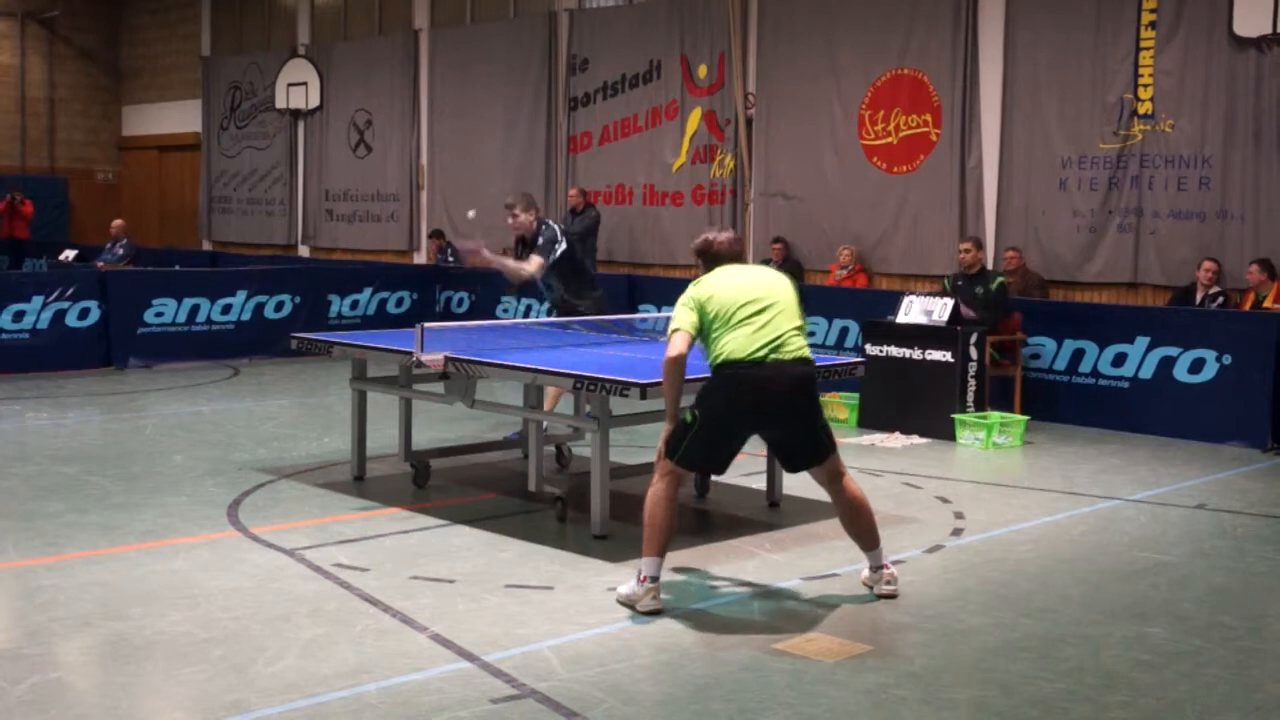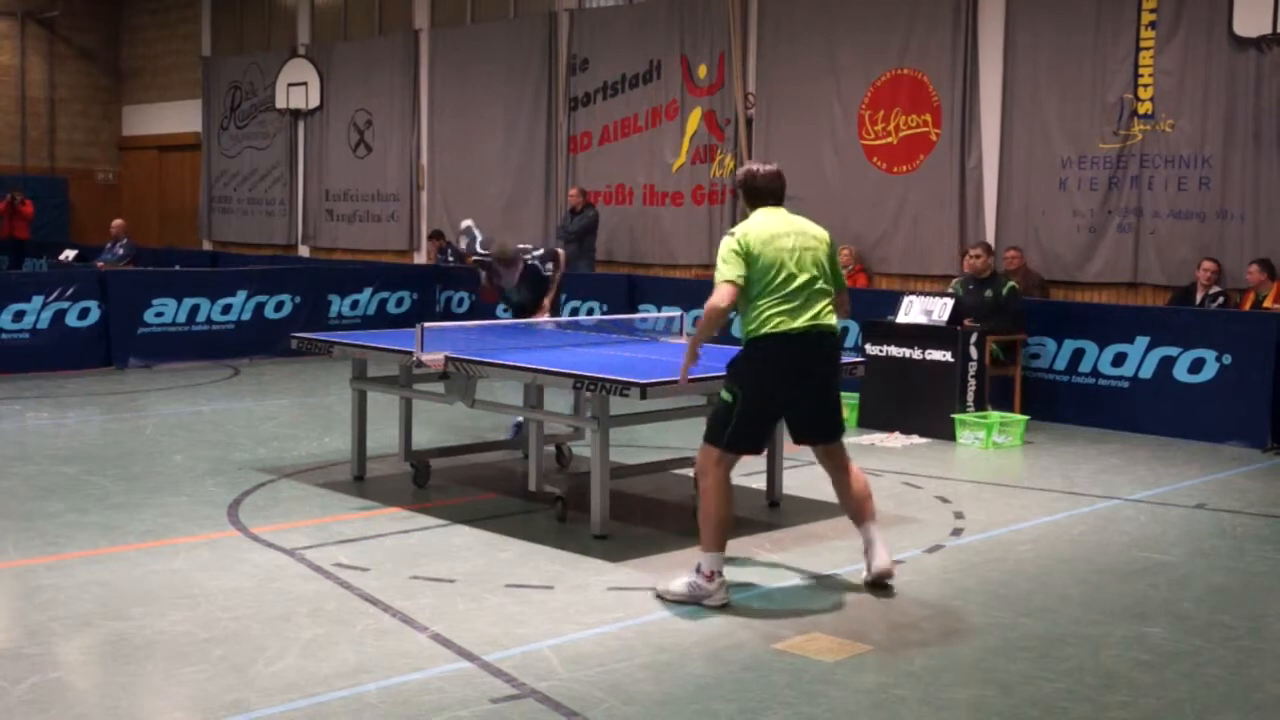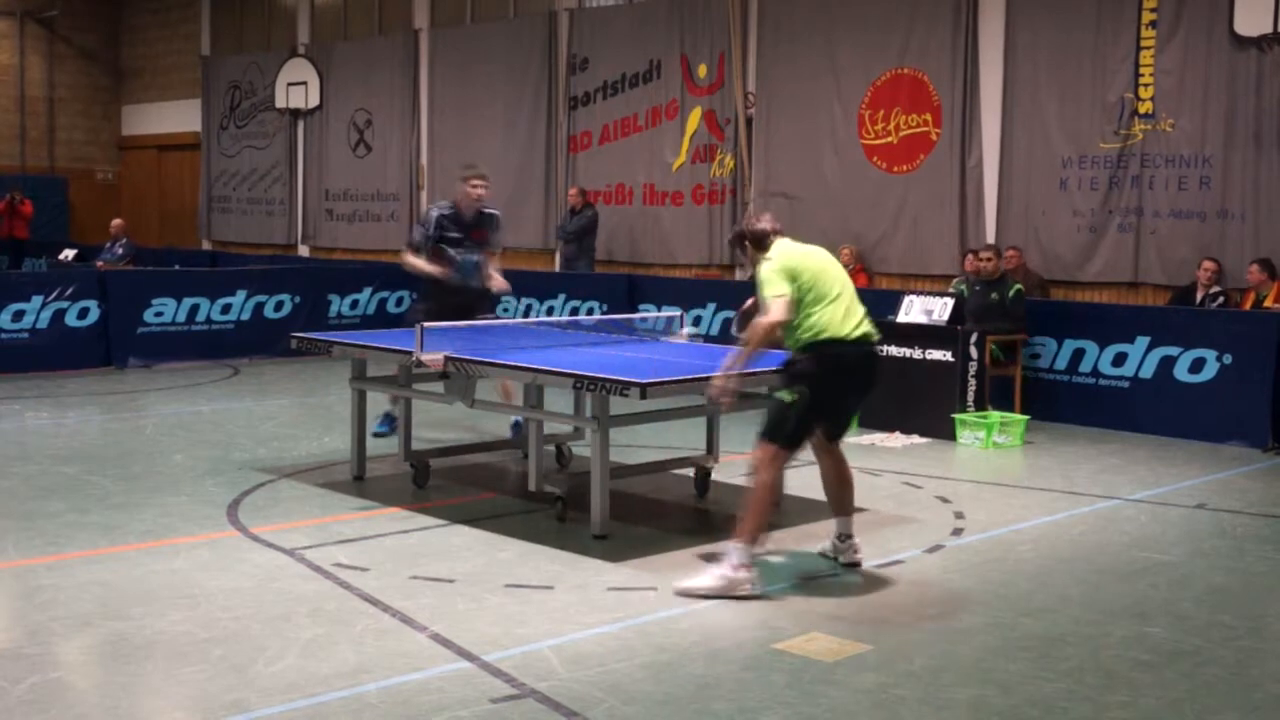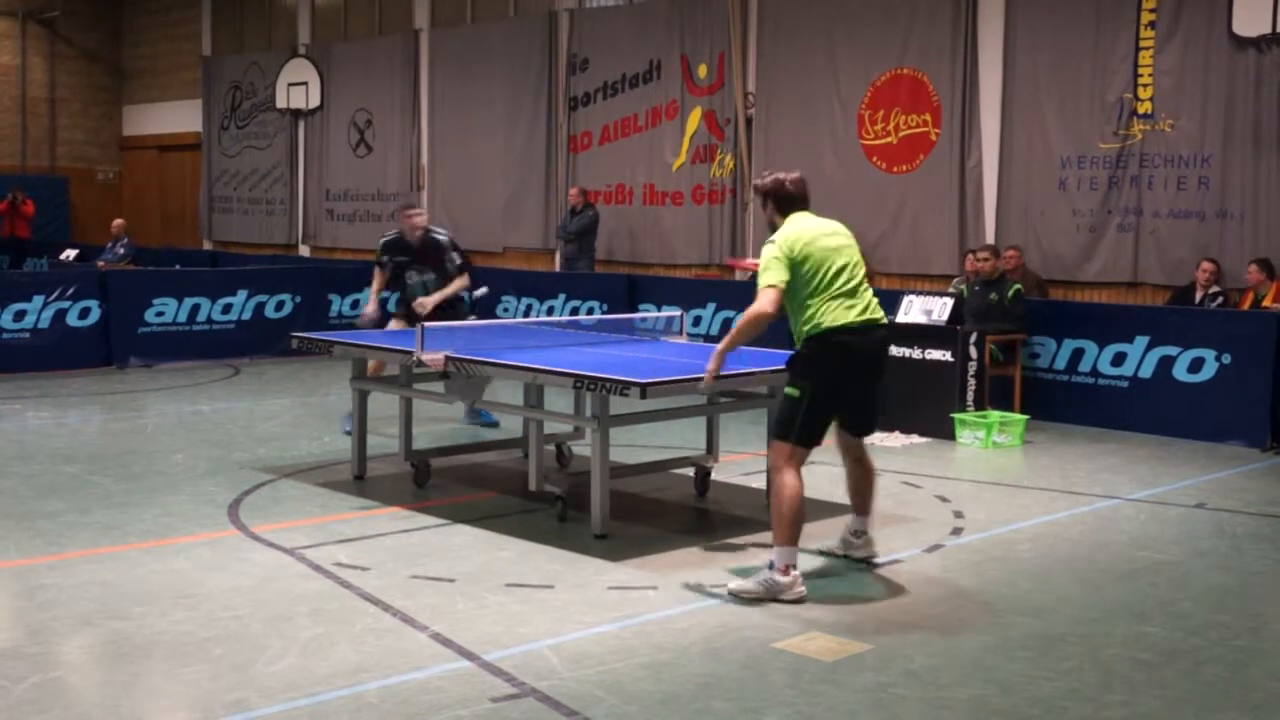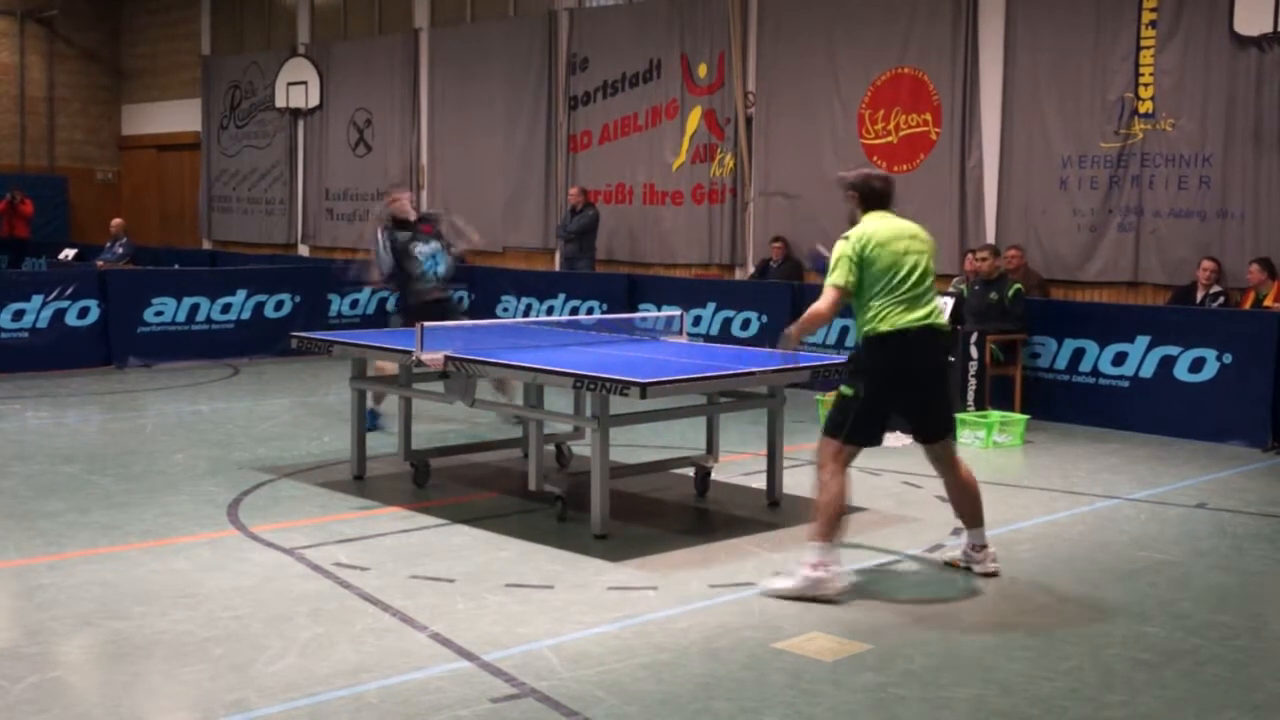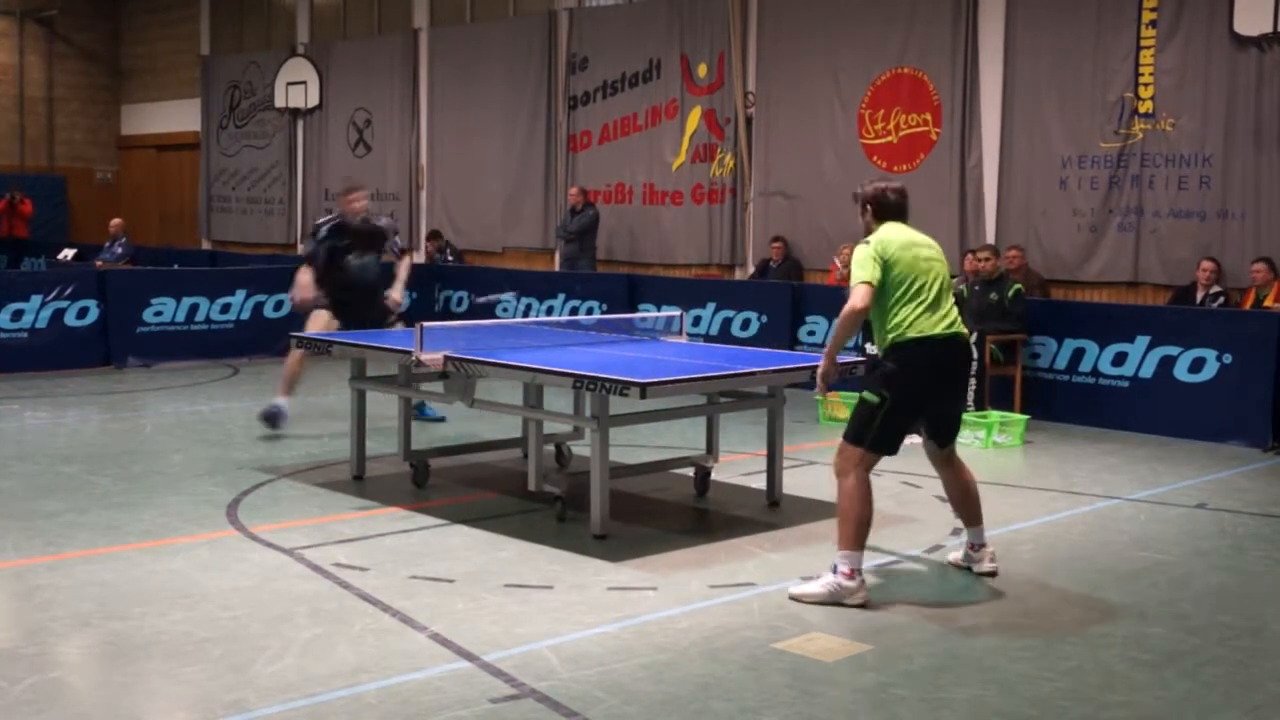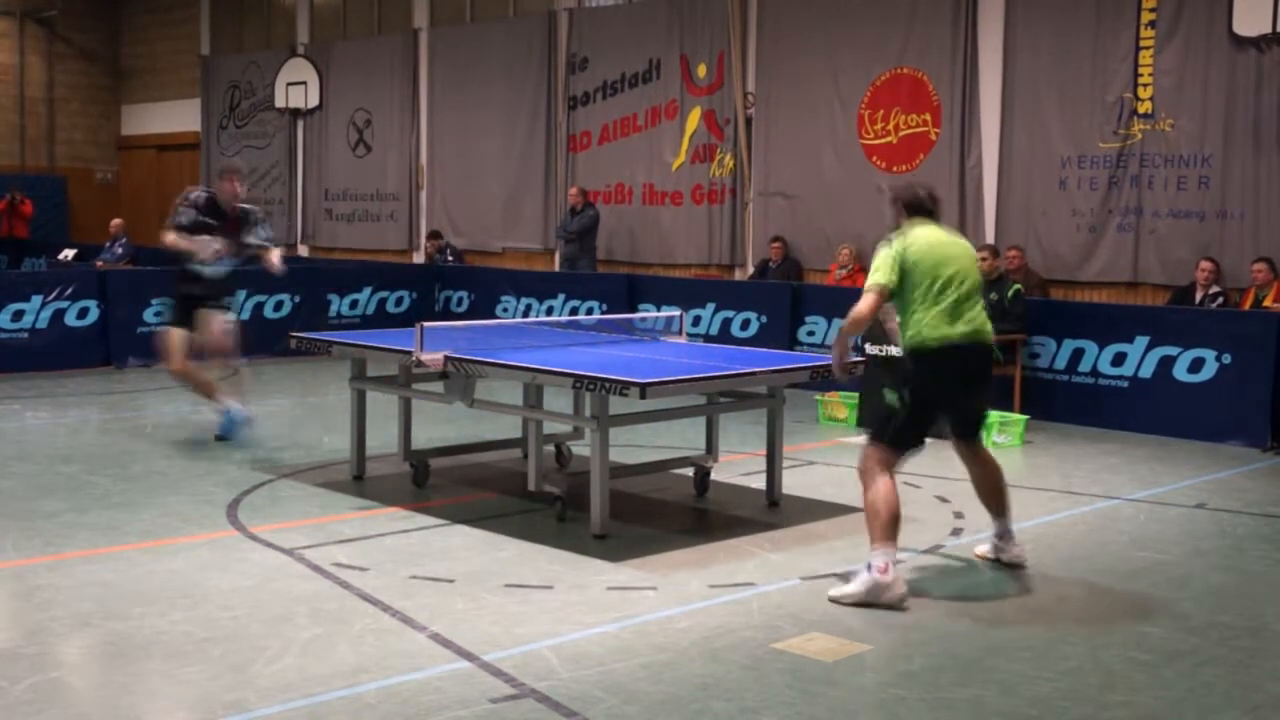
dt=0.5s
person 1, frame 1
left shoulder: (698, 289)
right shoulder: (777, 277)
left elbow: (675, 354)
left wrist: (671, 419)
left hip: (736, 382)
right hip: (795, 378)
left knee: (667, 474)
right knee: (834, 476)
left ankle: (647, 584)
right ankle: (880, 570)
person 1, frame 2
left shoulder: (741, 236)
right shoulder: (819, 233)
left elbow: (720, 305)
right elbow: (843, 305)
left wrist: (692, 350)
left hip: (767, 354)
right hip: (821, 351)
left knee: (712, 462)
right knee: (835, 458)
left ankle: (710, 577)
right ankle: (876, 553)
person 1, frame 3
left shoulder: (774, 262)
right shoulder: (816, 254)
left elbow: (776, 320)
left wrist: (731, 366)
left hip: (826, 357)
right hip: (863, 353)
left knee: (767, 460)
right knee: (825, 443)
left ankle: (736, 568)
right ankle: (845, 542)
person 1, frame 4
left shoulder: (781, 243)
right shoulder: (839, 229)
left elbow: (765, 309)
left wrist: (723, 350)
left hip: (829, 348)
right hip: (871, 339)
left knee: (783, 458)
right knee: (851, 443)
left ankle: (784, 573)
right ankle: (859, 537)
person 1, frame 5
left shoulder: (854, 239)
right shoulder: (920, 234)
left elbow: (826, 307)
left wrist: (793, 334)
left hip: (885, 351)
right hip: (931, 345)
left knee: (832, 456)
right knee: (944, 454)
left ankle: (820, 568)
right ankle: (980, 550)
person 1, frame 6
left shoulder: (873, 245)
right shoulder: (929, 245)
left elbow: (859, 306)
left wrist: (829, 357)
left hip: (910, 357)
right hip: (954, 353)
left knee: (851, 462)
right knee: (943, 454)
left ankle: (848, 577)
right ankle: (978, 550)
person 1, frame 7
left shoulder: (898, 246)
right shoulder: (962, 246)
left elbow: (864, 312)
left wrist: (841, 348)
left hip: (932, 359)
right hip: (976, 354)
left knee: (876, 463)
right knee: (970, 448)
left ankle: (882, 572)
right ankle: (1006, 541)
person 2, frame 1
left shoulder: (549, 234)
right shoulder: (524, 240)
left elbow: (530, 271)
right elbow: (517, 276)
left wrist: (489, 258)
right wrist: (497, 261)
left hip: (586, 306)
right hip: (567, 308)
person 2, frame 2
left shoulder: (536, 260)
right shoulder: (483, 257)
left elbow: (560, 256)
right elbow: (467, 225)
left wrist: (548, 300)
left hip: (539, 305)
right hip: (518, 307)
left ankle: (526, 416)
person 2, frame 3
left shoulder: (491, 218)
right shoulder: (437, 216)
right elbow: (407, 258)
left wrist: (494, 275)
right wrist: (431, 269)
left hip: (474, 301)
right hip: (436, 299)
left ankle: (518, 417)
right ankle: (392, 414)
person 2, frame 4
left shoulder: (441, 240)
right shoulder: (388, 244)
left elbow: (464, 278)
right elbow: (382, 271)
left wrist: (435, 298)
right wrist: (372, 301)
left hip: (445, 307)
right hip: (410, 306)
left ankle: (473, 407)
person 2, frame 5
left shoulder: (431, 222)
right shoulder: (387, 234)
right elbow: (378, 277)
left hip: (445, 309)
right hip: (413, 314)
right knee: (384, 369)
right ankle: (374, 411)
person 2, frame 6
left shoulder: (380, 228)
right shoulder: (327, 228)
left elbow: (403, 256)
right elbow: (308, 264)
left wrist: (398, 288)
right wrist: (302, 288)
left hip: (371, 300)
right hip: (335, 299)
right ankle: (280, 406)
person 2, frame 7
left shoulder: (249, 216)
right shoulder: (196, 200)
left elbow: (267, 249)
right elbow: (169, 239)
left wrist: (273, 259)
right wrist: (196, 246)
left hip: (214, 294)
right hip: (185, 293)
left knee: (212, 343)
right knee: (178, 367)
left ankle: (232, 406)
right ankle: (229, 406)
